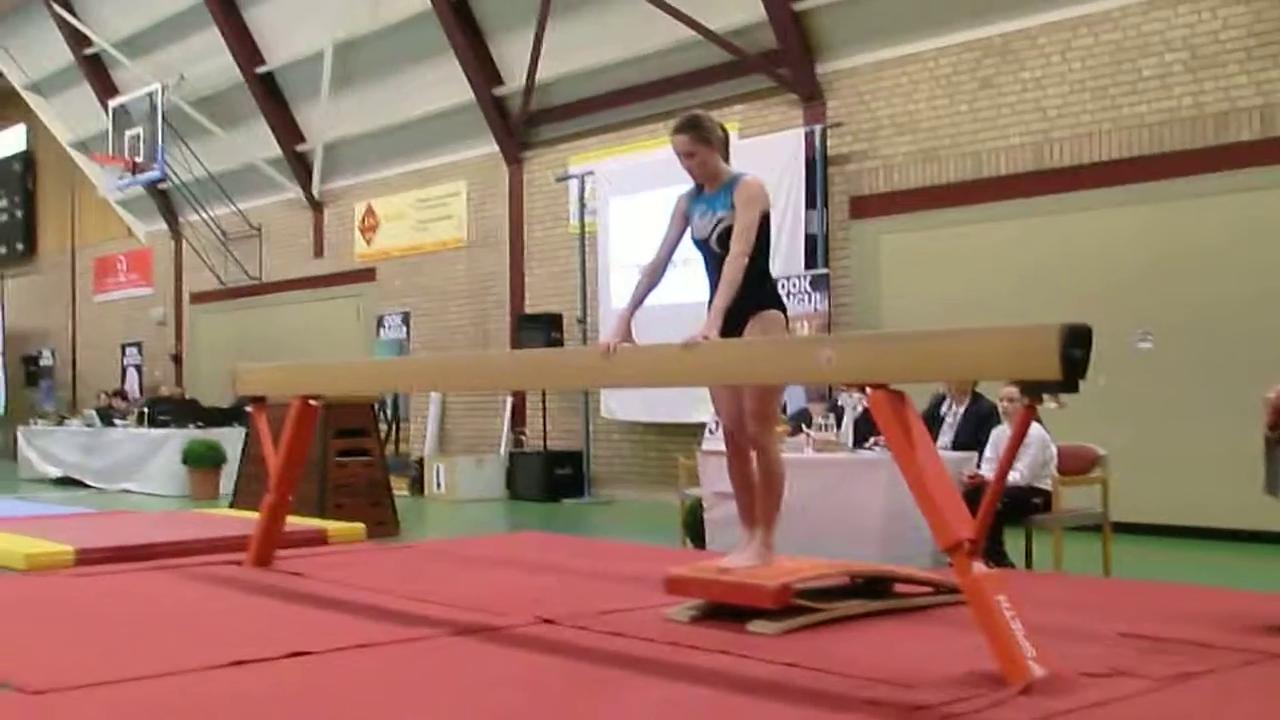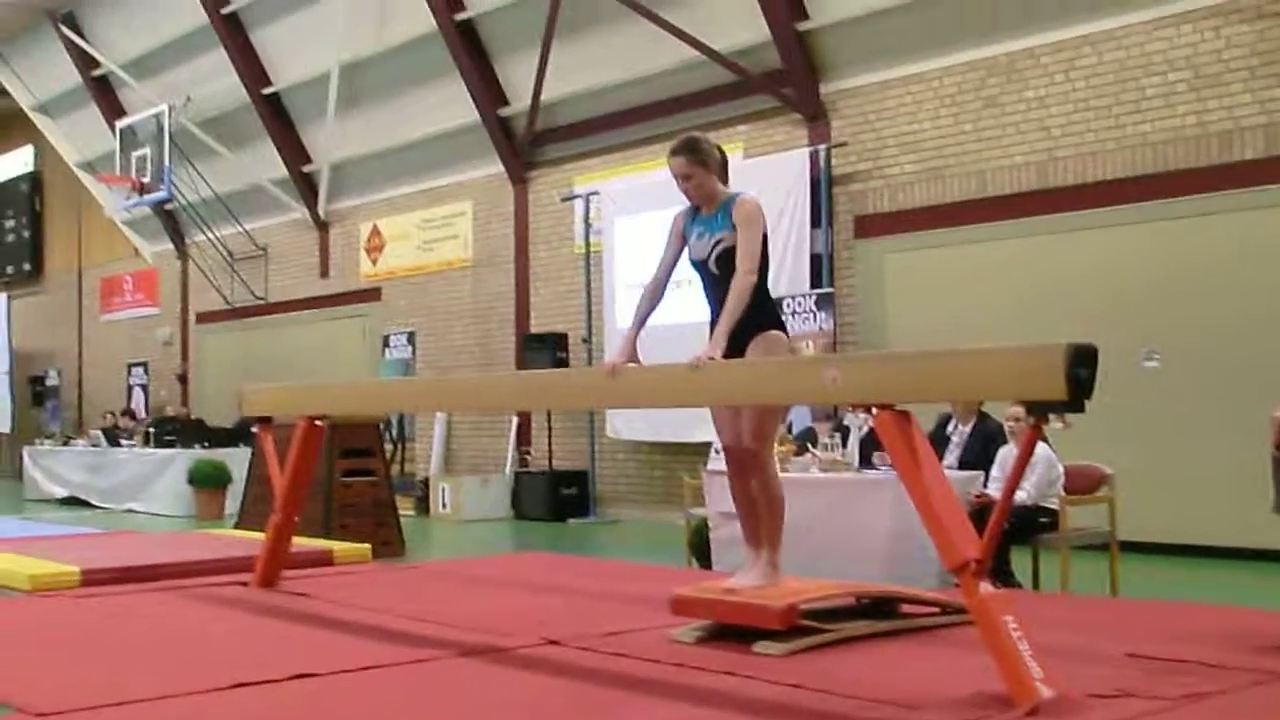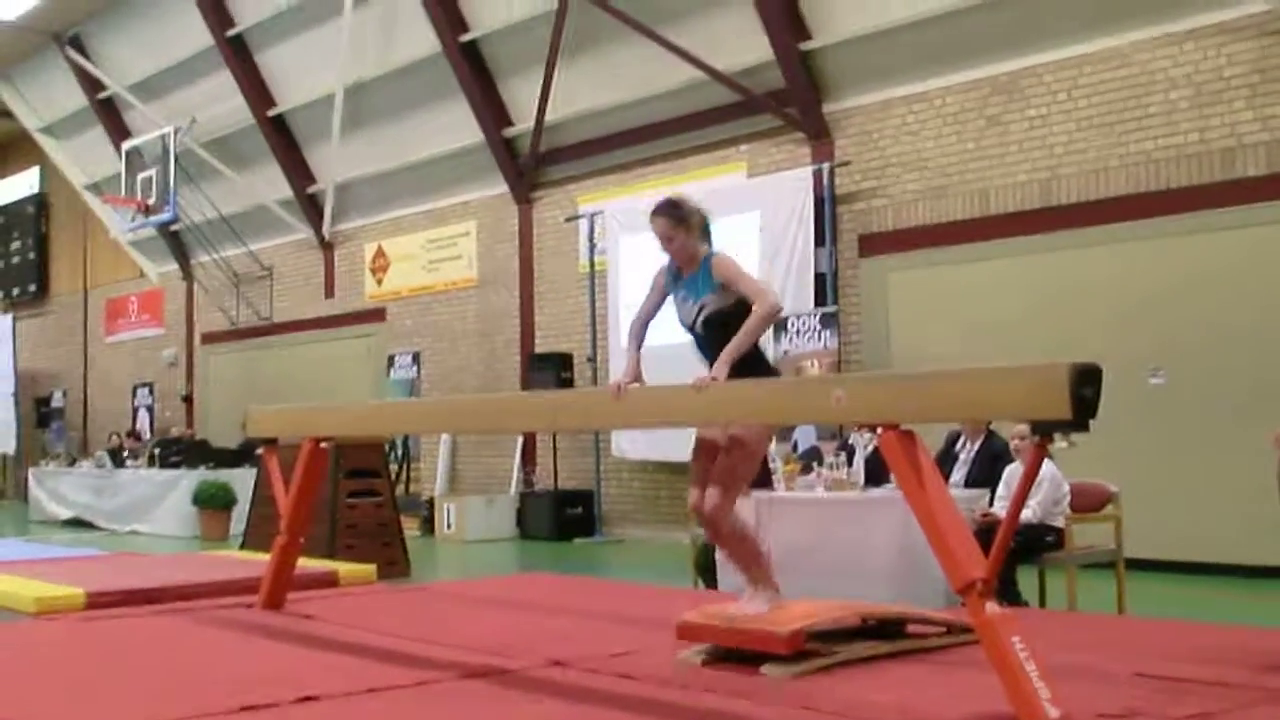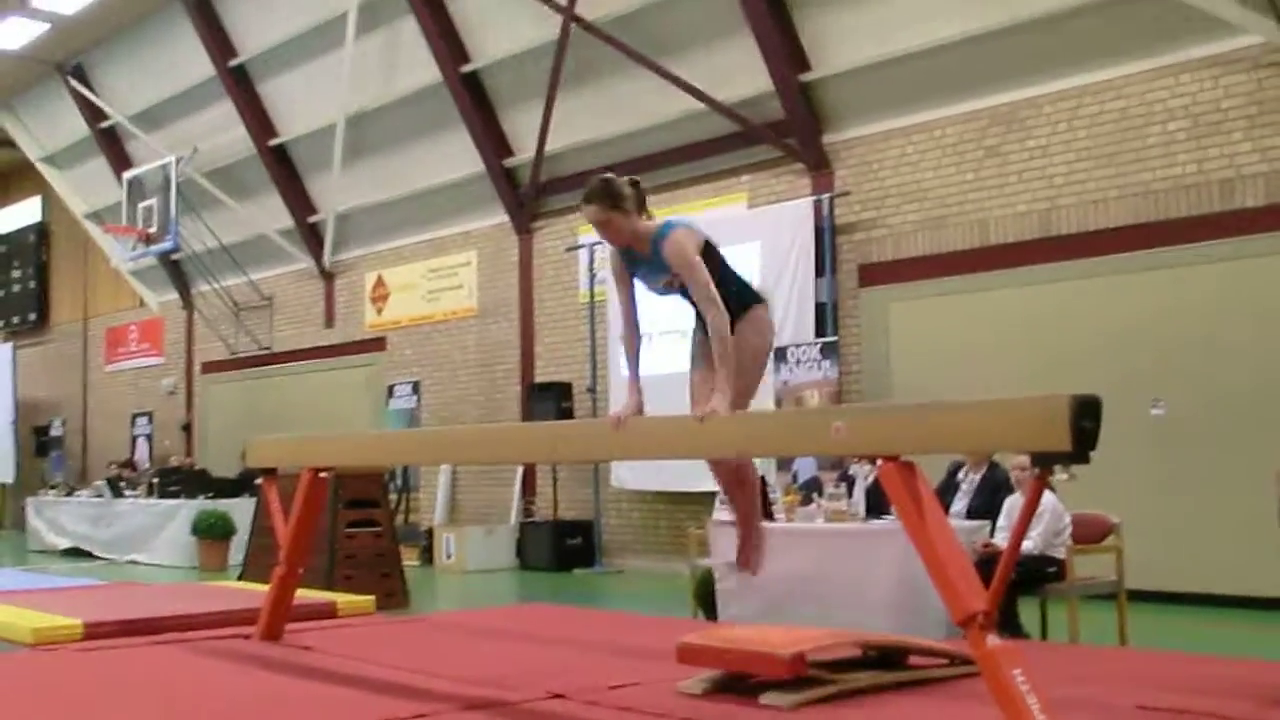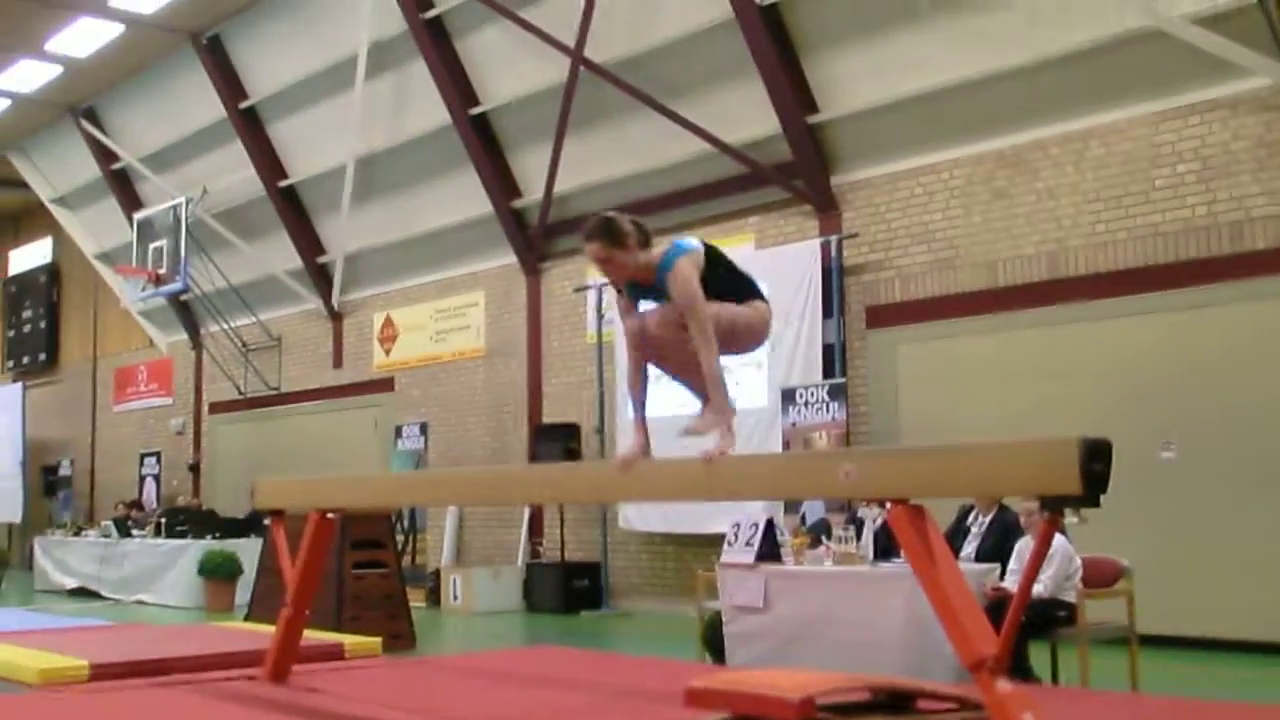
dt=0.3s
person 1, frame 1
left shoulder: (748, 188)
right shoulder: (688, 201)
left elbow: (740, 256)
right elbow: (658, 263)
left wrist: (712, 320)
right wrist: (624, 320)
left hip: (760, 312)
right hip: (722, 319)
left knee: (759, 431)
right knee: (733, 435)
left ankle: (764, 542)
right ankle: (749, 537)
person 1, frame 2
left shoulder: (744, 208)
right shoulder: (684, 220)
left elbow: (747, 276)
right elbow: (657, 282)
left wrist: (719, 340)
right wrist: (629, 341)
left hip: (762, 334)
right hip: (723, 341)
left knee: (756, 455)
right knee: (735, 456)
left ankle: (769, 562)
right ankle: (755, 559)
person 1, frame 3
left shoulder: (718, 265)
right shoulder: (668, 276)
left elbow: (769, 305)
right elbow: (640, 322)
left wrist: (723, 363)
right wrist: (632, 366)
left knee: (716, 505)
right knee: (699, 503)
left ankle: (766, 589)
right ankle: (758, 586)
person 1, frame 4
left shoulder: (674, 240)
right shoulder: (621, 255)
left elbow: (715, 310)
right elbow: (630, 325)
left wrist: (723, 390)
right wrist: (634, 393)
left hip: (746, 317)
right hip: (708, 329)
left ankle: (751, 532)
right ankle: (746, 523)
person 1, frame 5
left shoulder: (677, 267)
right shoulder: (626, 286)
left elbow: (707, 346)
right elbow: (634, 360)
left wrist: (724, 429)
right wrist: (641, 434)
left hip: (749, 313)
right hip: (713, 318)
left knee: (655, 325)
right knee: (635, 329)
left ankle: (718, 408)
right ankle: (716, 404)
